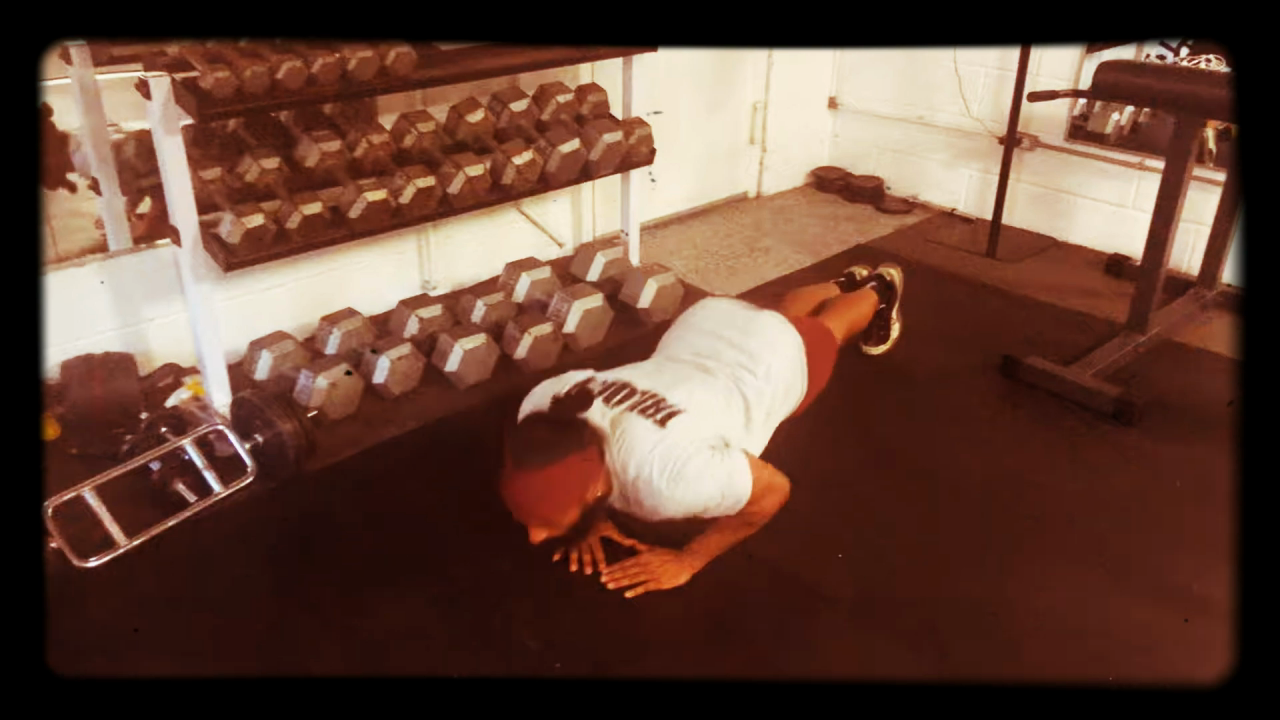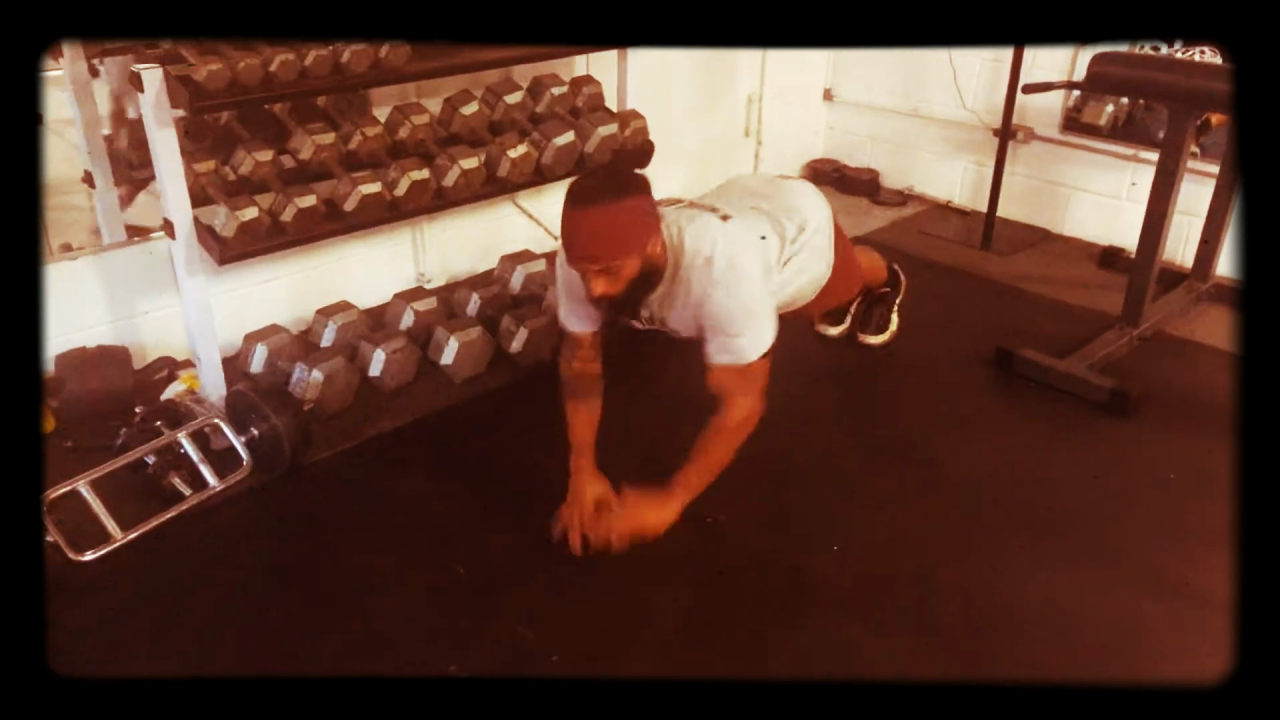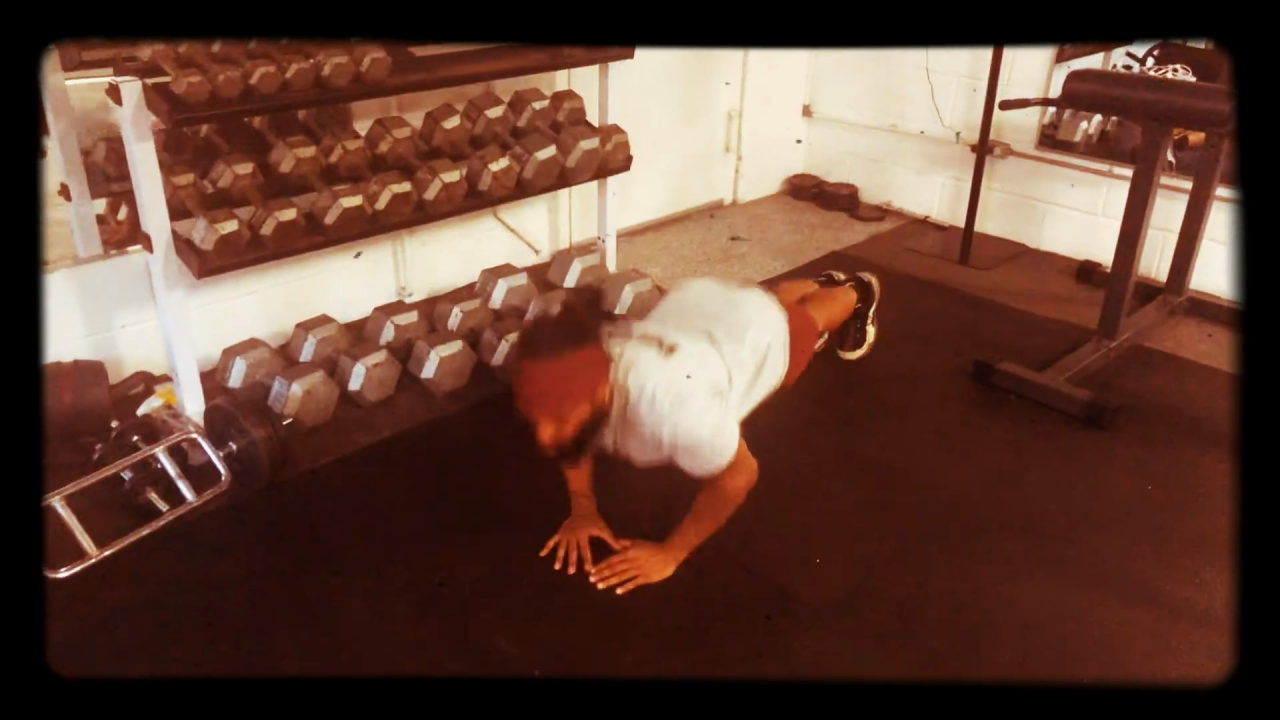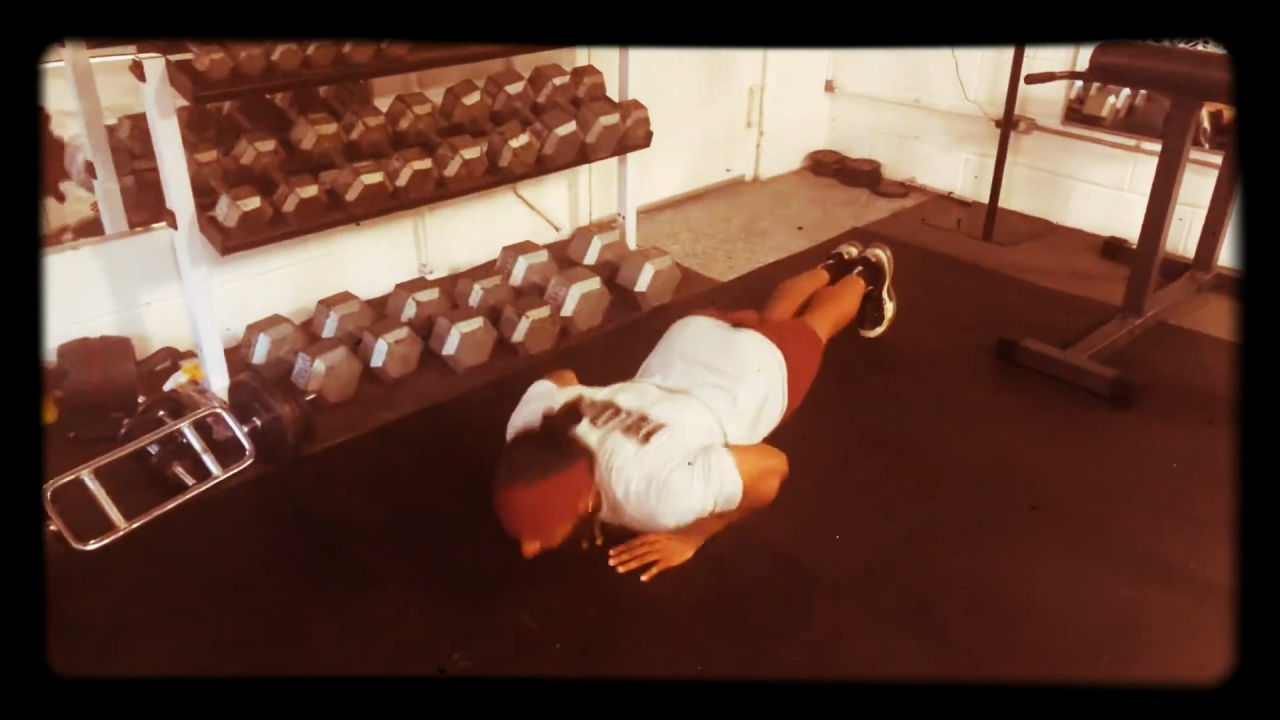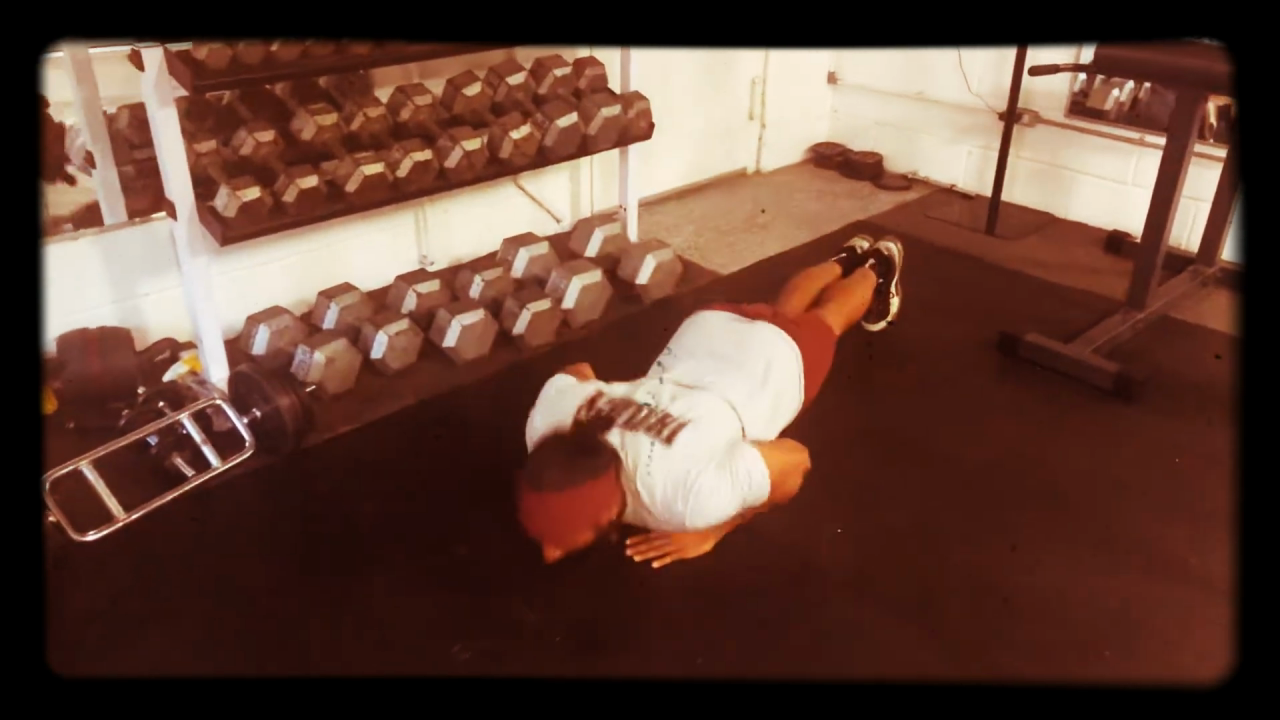
dt=1s
person 1, frame 1
left shoulder: (668, 477)
right shoulder: (542, 407)
left elbow: (773, 491)
left wrist: (687, 560)
right wrist: (590, 515)
left hip: (779, 356)
right hip: (708, 322)
left knee: (825, 327)
right knee: (787, 311)
left ankle: (879, 289)
right ankle: (847, 281)
person 1, frame 2
left shoulder: (721, 269)
right shoulder: (587, 257)
left elbow: (742, 403)
right elbow: (580, 359)
left wrist: (671, 501)
right wrist: (582, 472)
left hip: (805, 221)
left knee: (847, 273)
left ankle: (887, 283)
right ankle: (844, 301)
person 1, frame 3
left shoulder: (673, 408)
right shoulder: (542, 374)
left elbow: (741, 475)
left wrist: (670, 552)
right wrist: (583, 510)
left hip: (761, 329)
right hip: (692, 301)
left knee: (808, 322)
left ankle: (857, 290)
right ankle: (826, 281)
person 1, frame 4
left shoulder: (657, 490)
right shoulder: (533, 425)
left elbow: (773, 470)
left wrist: (691, 538)
left hip: (764, 364)
right hip: (691, 337)
left knee: (813, 324)
right knee: (776, 312)
left ankle: (868, 271)
right ankle: (837, 263)
person 1, frame 5
left shoulder: (683, 495)
right shoulder: (548, 426)
left elbow: (796, 462)
left wrist: (710, 532)
left hip: (777, 358)
right hip: (707, 331)
left knee: (826, 316)
right knee: (785, 309)
left ankle: (878, 265)
right ankle: (849, 257)
